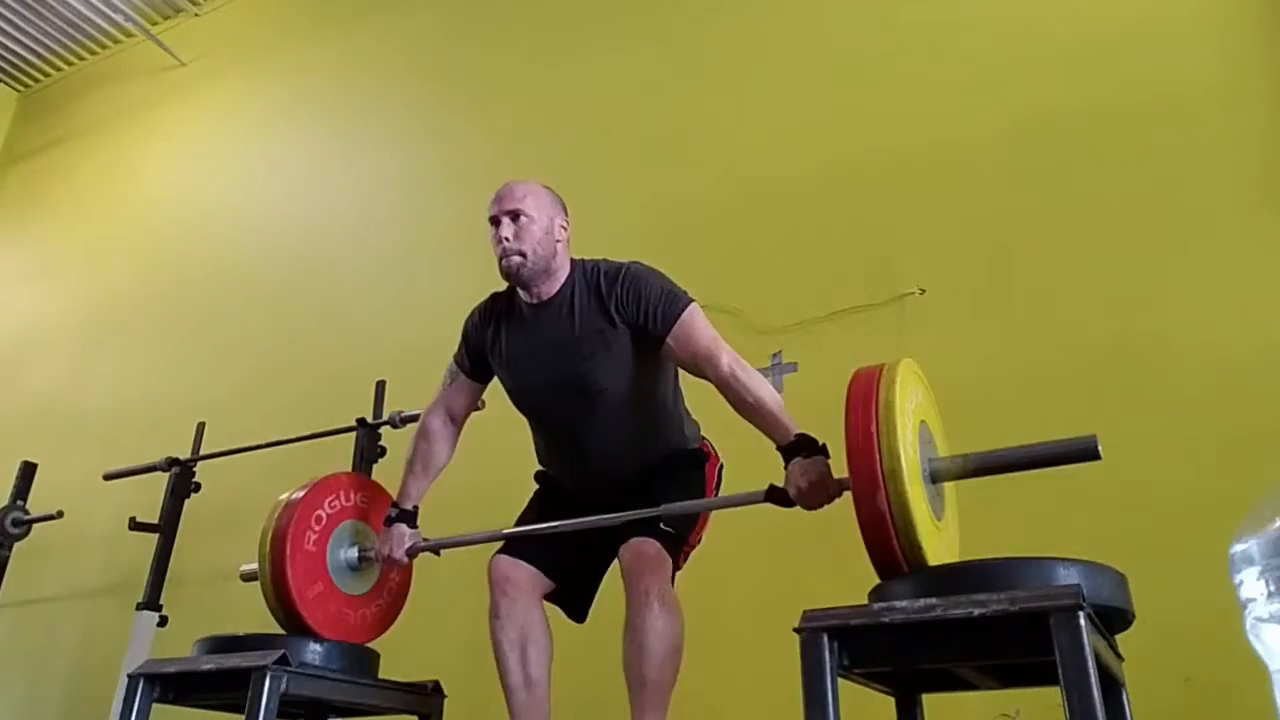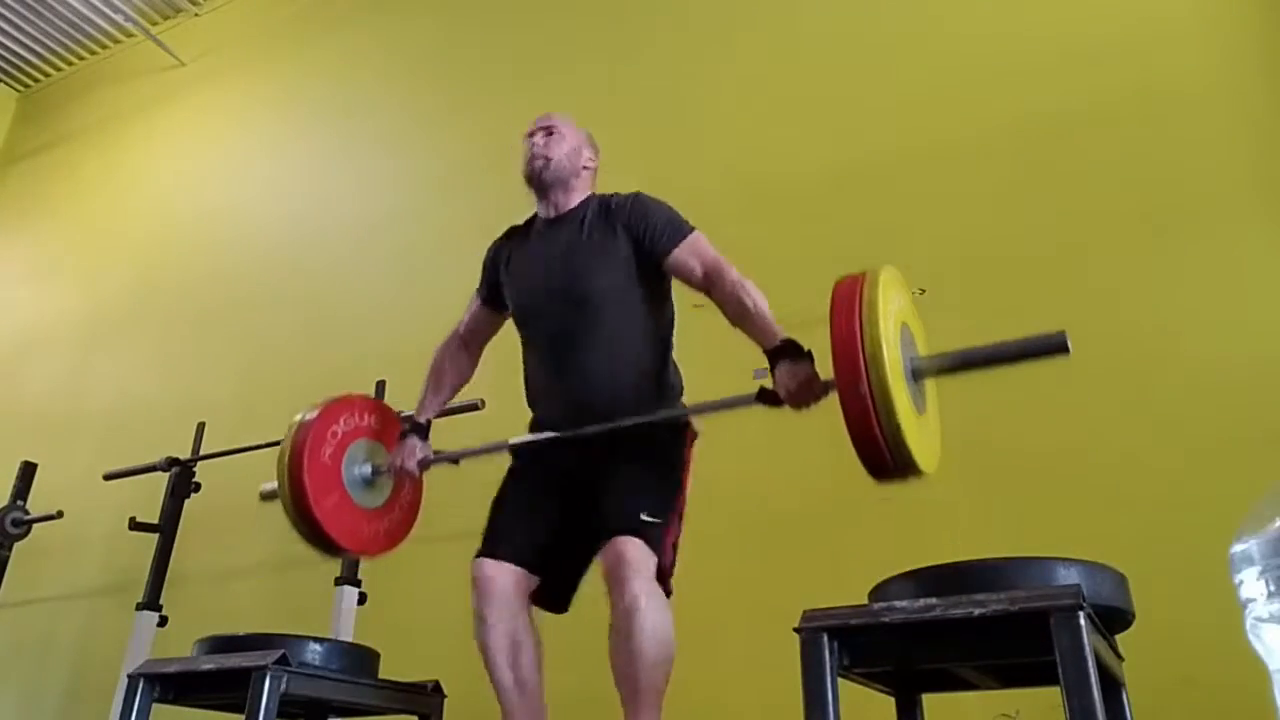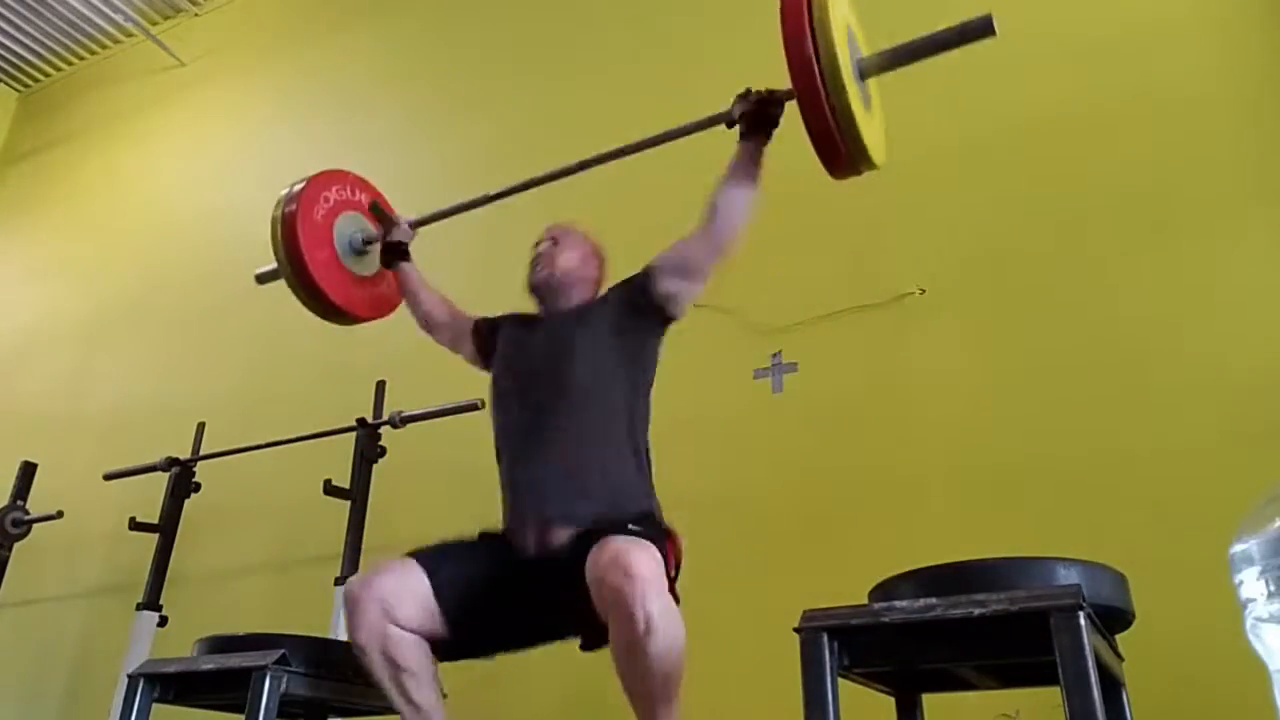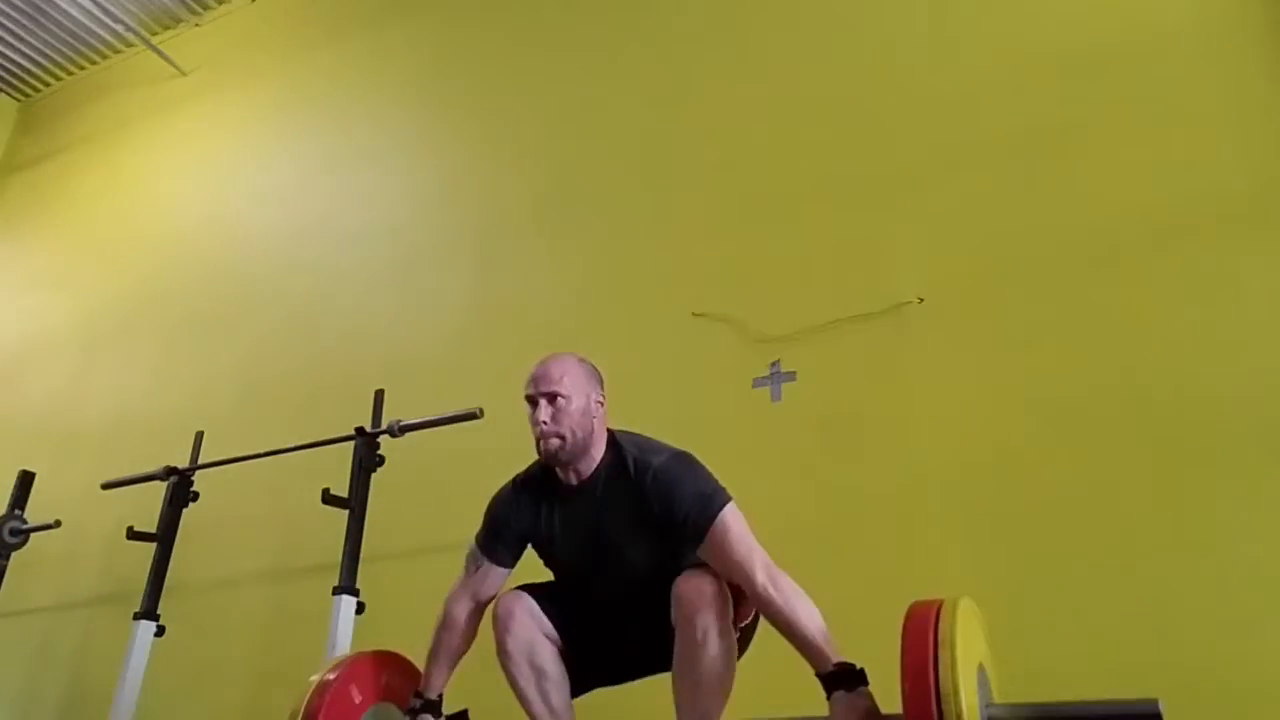
dt=0.5s
person 1, frame 1
left shoulder: (624, 288)
right shoulder: (488, 324)
left elbow: (720, 364)
right elbow: (443, 417)
left wrist: (799, 450)
right wrist: (403, 514)
left hip: (666, 469)
right hip: (572, 484)
left knee: (645, 569)
right knee: (510, 576)
person 1, frame 2
left shoulder: (630, 216)
right shoulder: (508, 251)
left elbow: (717, 276)
right elbow: (464, 341)
left wrist: (783, 353)
right wrist: (418, 427)
left hip: (643, 431)
right hip: (554, 443)
left knee: (630, 567)
right knee: (494, 580)
person 1, frame 3
left shoulder: (628, 314)
right shoulder: (506, 336)
left elbow: (714, 233)
right elbow: (438, 316)
left wrist: (754, 137)
right wrist: (398, 258)
left hip: (612, 541)
right hip: (517, 561)
left knee: (630, 583)
right knee: (370, 601)
person 1, frame 4
left shoulder: (660, 474)
right shoulder: (521, 499)
left elbow: (759, 576)
right elbow: (468, 599)
left hip: (690, 613)
right hip: (604, 619)
left knee: (699, 590)
right knee: (514, 610)
